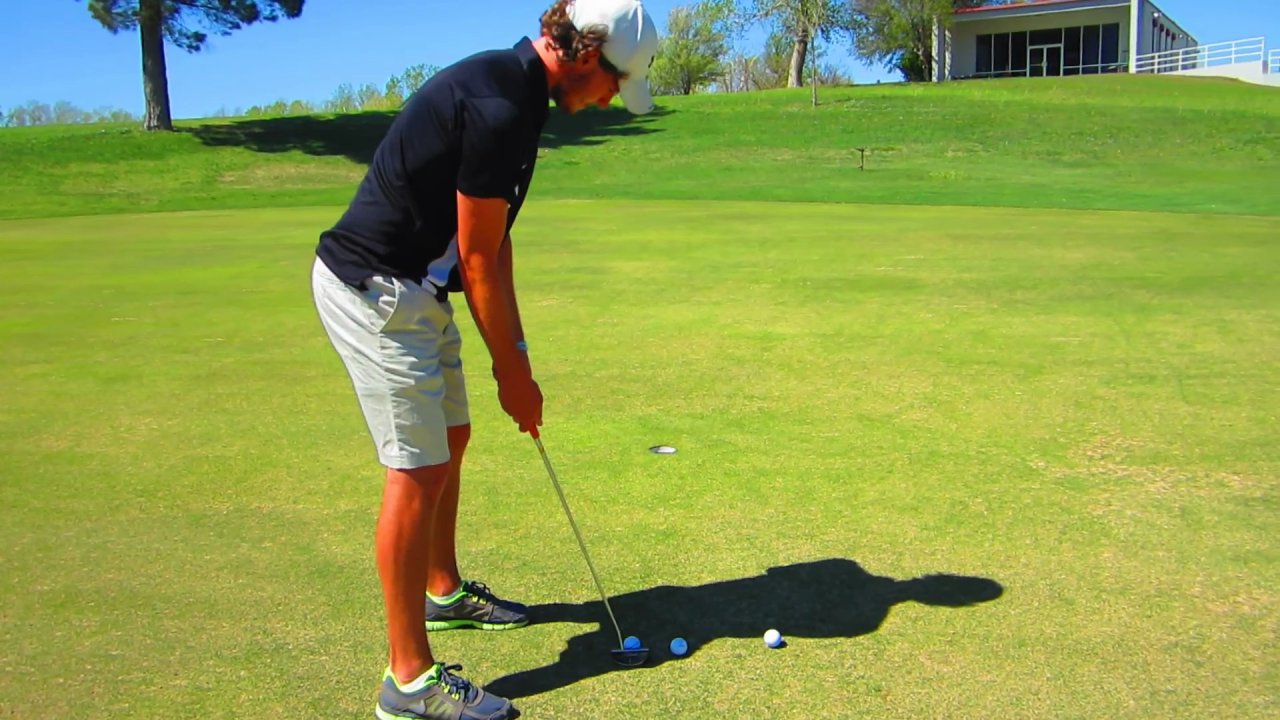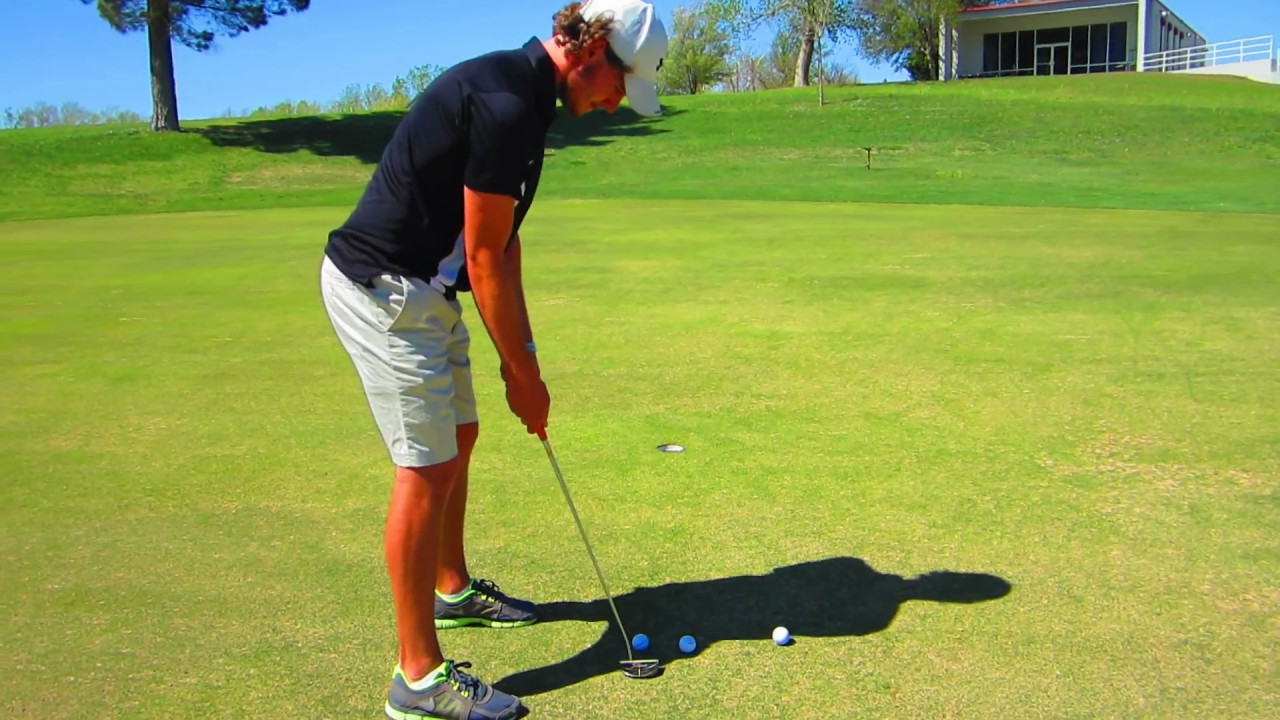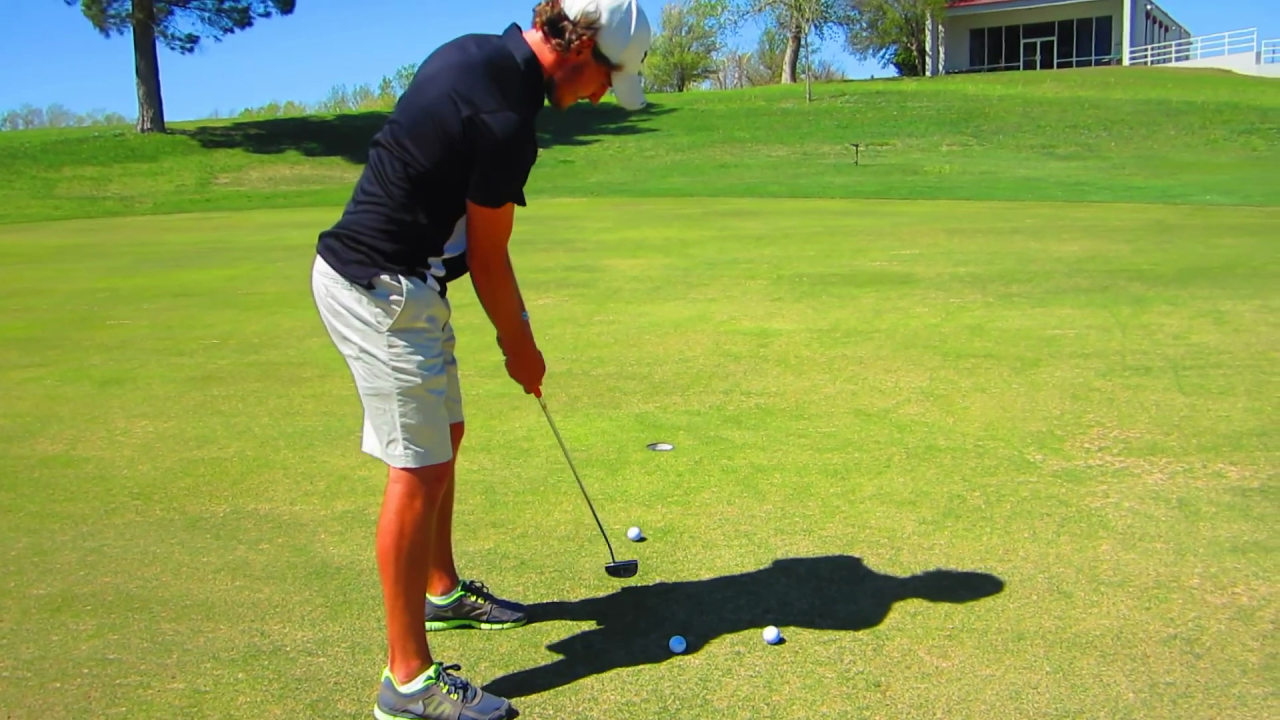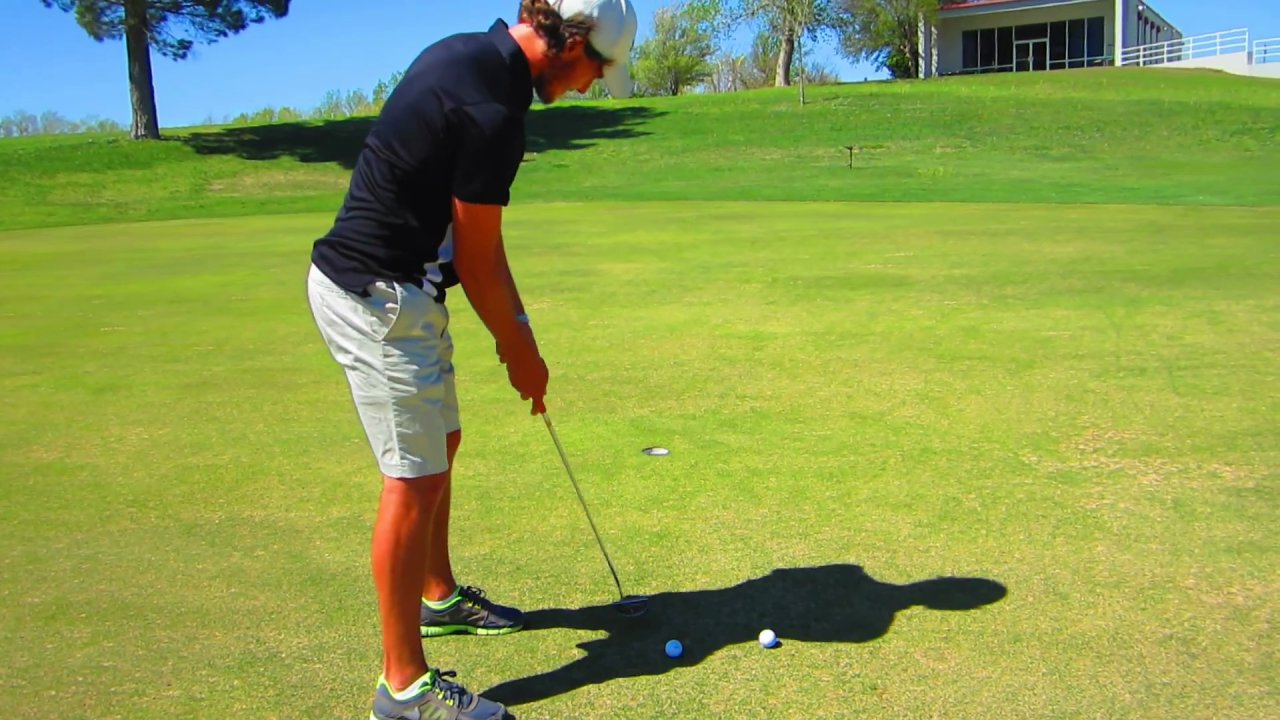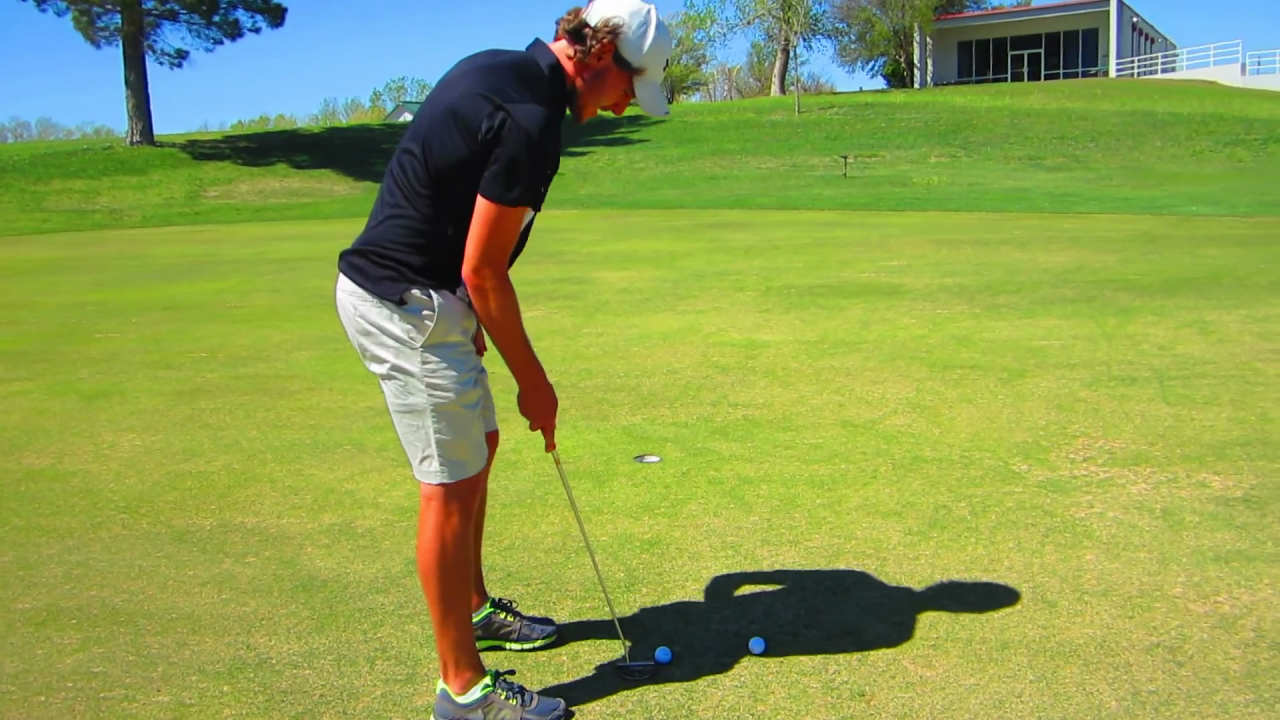
dt=1s
person 1, frame 1
left shoulder: (511, 87)
right shoulder: (499, 108)
left elbow: (492, 245)
right elbow: (479, 261)
left wrist: (516, 352)
right wrist: (513, 372)
left hip: (412, 285)
right hip: (377, 288)
left knee: (450, 440)
right knee: (419, 469)
left ankle: (445, 591)
person 1, frame 2
left shoulder: (520, 91)
right shoulder: (505, 104)
left elbow: (502, 244)
right elbow: (485, 257)
left wrist: (524, 353)
right wrist: (521, 373)
left hip: (422, 285)
right hip: (383, 287)
left knee: (457, 439)
right knee: (426, 466)
left ankle: (453, 589)
person 1, frame 3
right shoulder: (504, 117)
right elbow: (487, 260)
left wrist: (518, 324)
right wrist: (520, 347)
left hip: (400, 277)
right hip: (381, 288)
left knee: (443, 439)
right knee: (418, 468)
left ankle: (442, 591)
person 1, frame 4
right shoulder: (493, 111)
right elbow: (474, 264)
left wrist: (518, 320)
right wrist: (520, 356)
left hip: (396, 286)
right hip: (378, 297)
left knee: (438, 449)
right knee: (414, 478)
left ankle: (439, 596)
person 1, frame 5
left shoulder: (495, 67)
right shoulder: (531, 120)
right elbow: (483, 272)
left wrist: (470, 324)
right wrist: (533, 381)
left hip: (390, 286)
right hip: (406, 304)
left knee: (477, 447)
right knee: (451, 486)
left ankle: (475, 607)
